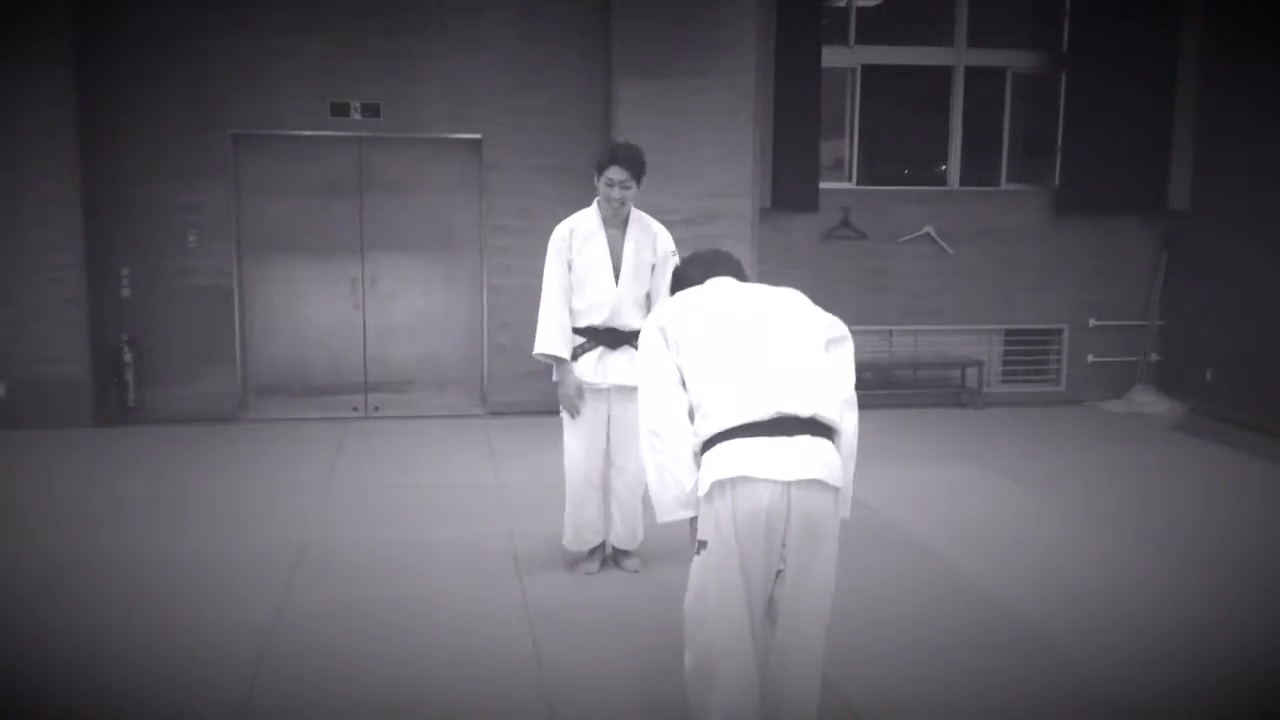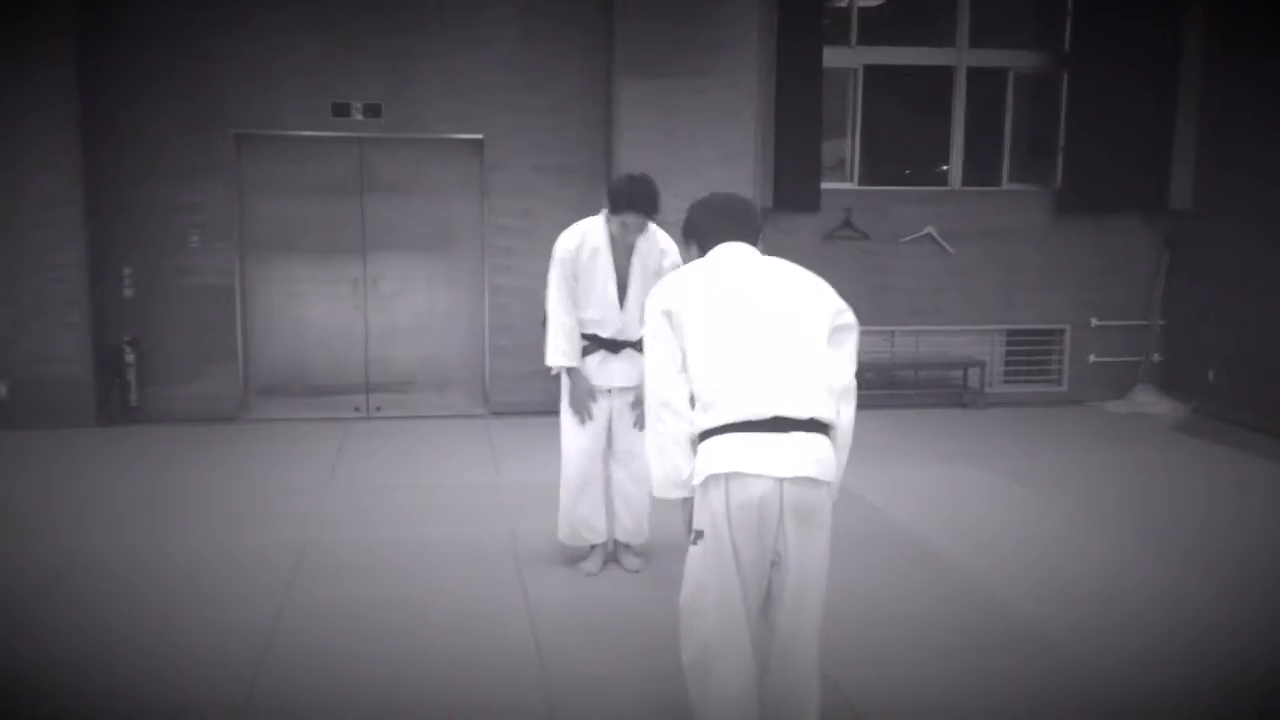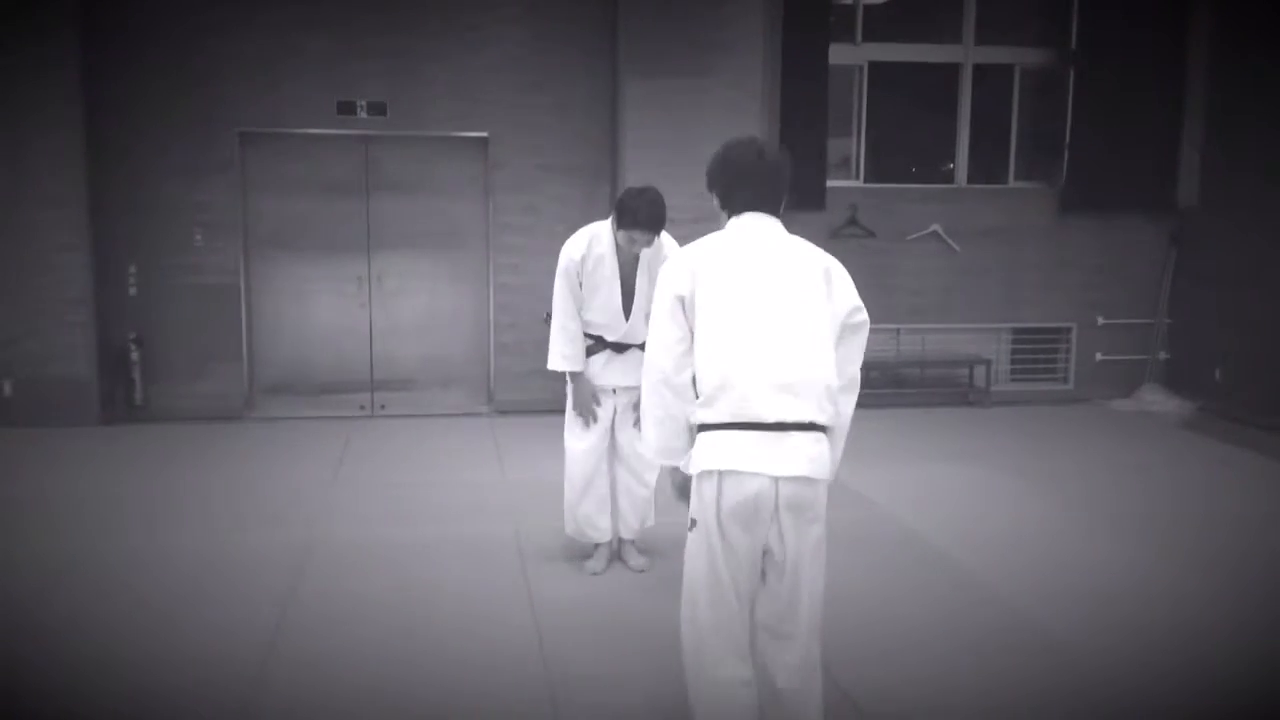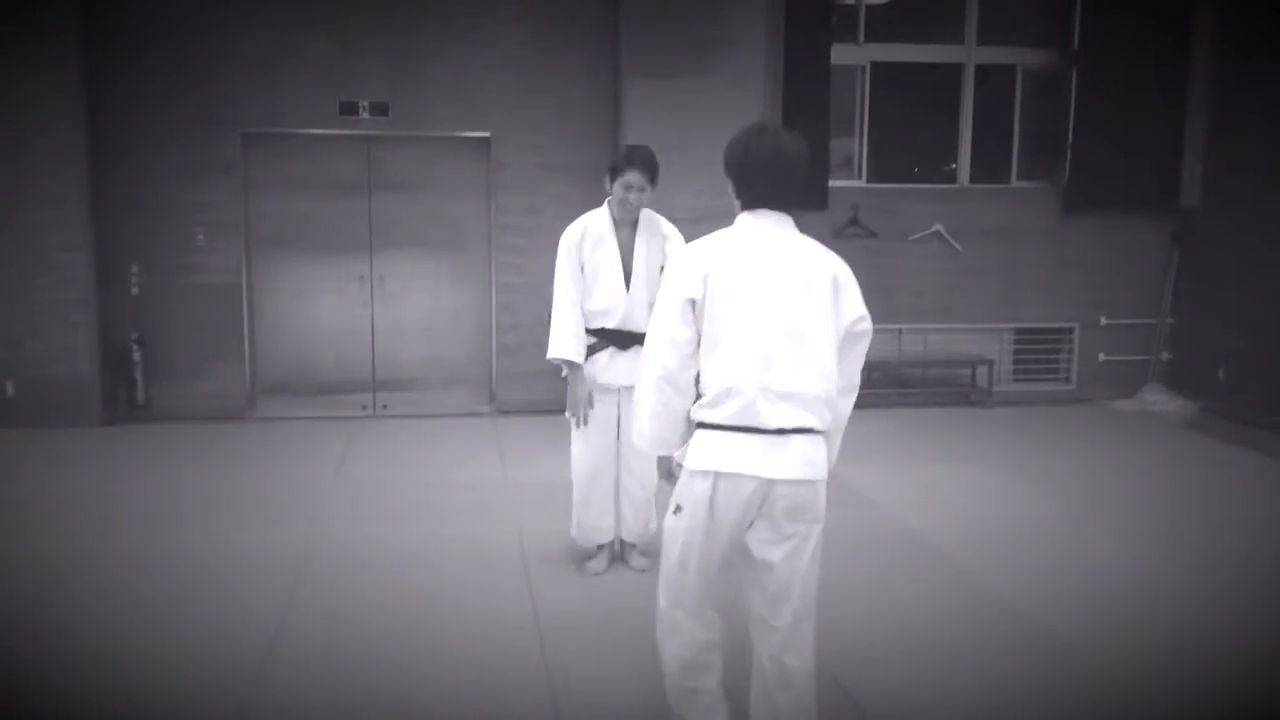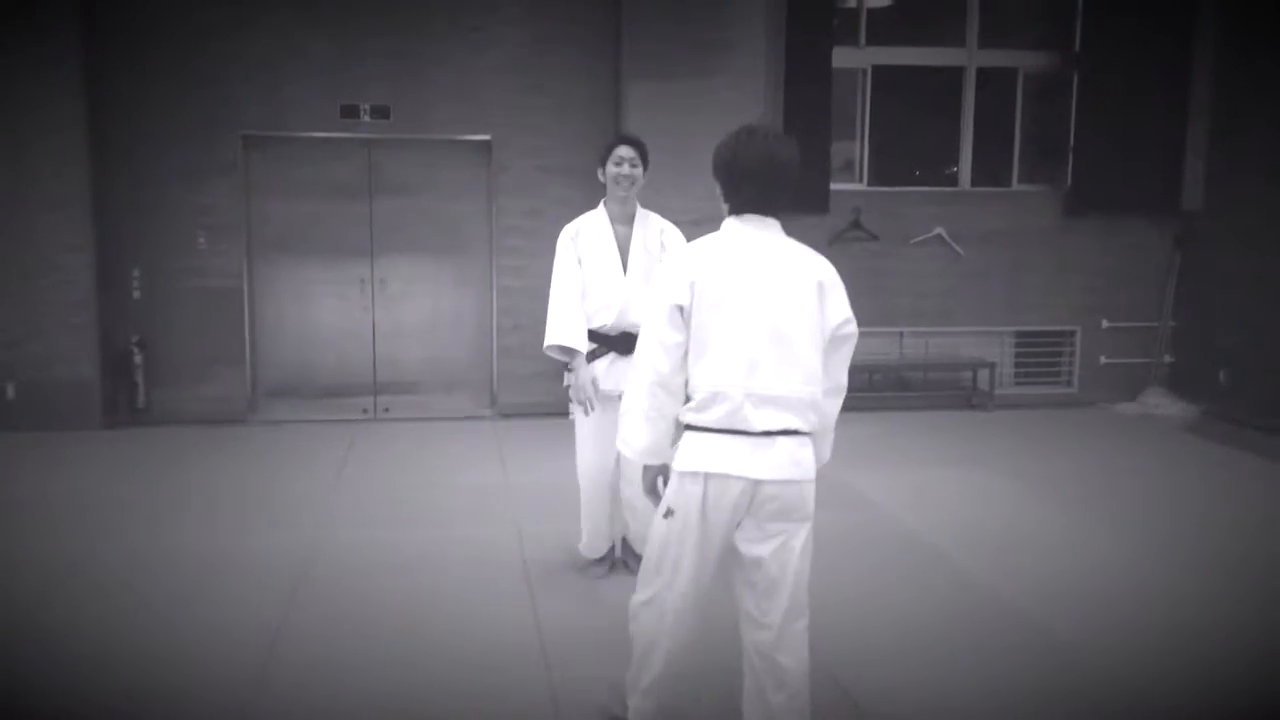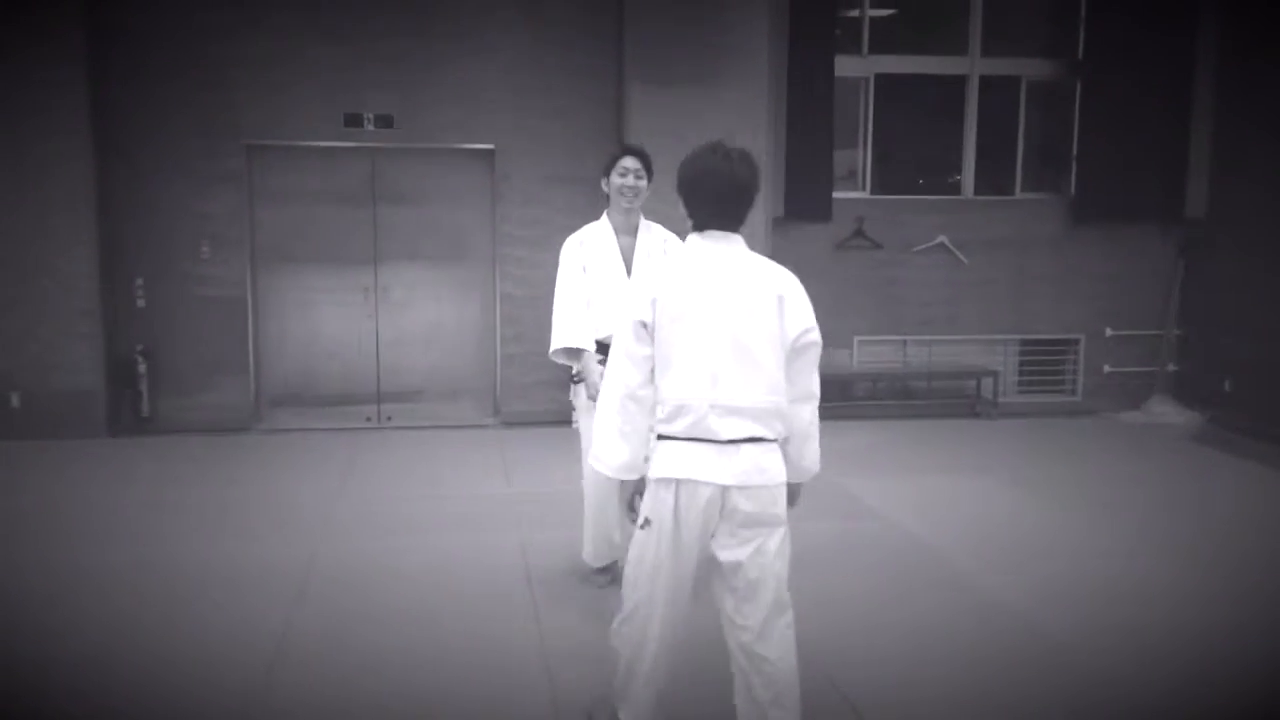
dt=0.2s
person 1, frame 1
left shoulder: (670, 314)
right shoulder: (799, 304)
left elbow: (664, 421)
right elbow: (843, 403)
left wrist: (687, 506)
right wrist: (837, 501)
left hip: (737, 470)
right hip: (817, 467)
left knee: (721, 638)
right knee: (799, 634)
person 1, frame 2
left shoulder: (676, 287)
right shoulder: (809, 283)
left elbow: (666, 395)
right elbow: (841, 387)
left wrist: (683, 486)
left hip: (732, 463)
right hip: (810, 462)
left knee: (719, 630)
right knee: (795, 630)
person 1, frame 3
left shoulder: (692, 262)
right shoulder: (825, 267)
left elbow: (667, 370)
right elbow: (845, 374)
left wrist: (673, 453)
left hip: (727, 457)
right hip: (804, 459)
left knee: (716, 625)
right knee: (794, 623)
person 1, frame 4
left shoulder: (701, 258)
right shoulder: (832, 269)
left elbow: (669, 363)
right elbow: (845, 377)
left wrist: (666, 441)
left hip: (720, 456)
right hip: (800, 463)
left knee: (685, 601)
right knee: (786, 620)
person 1, frame 5
left shoulder: (691, 263)
right shoulder: (818, 271)
left elbow: (660, 370)
right elbow: (832, 380)
left wrist: (652, 452)
left hip: (709, 459)
right hip: (788, 464)
left knee: (665, 597)
right knee: (779, 621)
person 1, frame 6
left shoulder: (660, 280)
right shoulder: (782, 284)
left elbow: (631, 384)
right elbow: (801, 389)
left wrist: (628, 468)
right wrist: (798, 468)
left hip: (681, 468)
right hip: (757, 470)
left knee: (647, 606)
right knee: (763, 622)
person 2, frame 1
left shoulder: (656, 236)
right shoulder: (568, 233)
left elbow: (665, 306)
right elbow: (555, 303)
right wrist: (562, 368)
left hip: (635, 363)
right hip: (583, 359)
left knee: (630, 462)
right knee: (583, 462)
left ankle: (623, 542)
right ankle: (591, 543)
person 2, frame 2
left shoulder: (662, 248)
right shoulder: (572, 243)
right elbow: (561, 313)
right wrist: (574, 375)
left hip: (636, 365)
right hip: (586, 361)
left knee: (634, 457)
right knee: (581, 457)
left ankle: (625, 539)
right ankle: (595, 540)
person 2, frame 3
left shoulder: (669, 254)
right shoulder: (579, 249)
right elbow: (566, 317)
right wrist: (577, 380)
left hip: (641, 363)
right hip: (591, 359)
left knee: (639, 455)
right knee: (586, 454)
left ankle: (628, 538)
right ankle: (600, 540)
person 2, frame 4
left shoulder: (666, 235)
right shoulder: (579, 234)
right elbow: (568, 306)
right wrist: (575, 375)
left hip: (644, 358)
right hip: (595, 357)
left knee: (641, 459)
right knee: (592, 459)
left ankle: (631, 540)
right ankle: (601, 541)
person 2, frame 5
left shoulder: (665, 233)
right shoulder: (576, 234)
right elbow: (566, 302)
right wrist: (578, 366)
right hip: (595, 363)
left knee: (644, 463)
right knee: (597, 468)
left ankle: (634, 543)
right ankle: (601, 548)
person 2, frame 6
left shoulder: (668, 244)
right shoulder: (581, 244)
right elbow: (572, 308)
right wrist: (589, 367)
right hip: (602, 372)
right knee: (603, 475)
right ankle: (606, 559)
